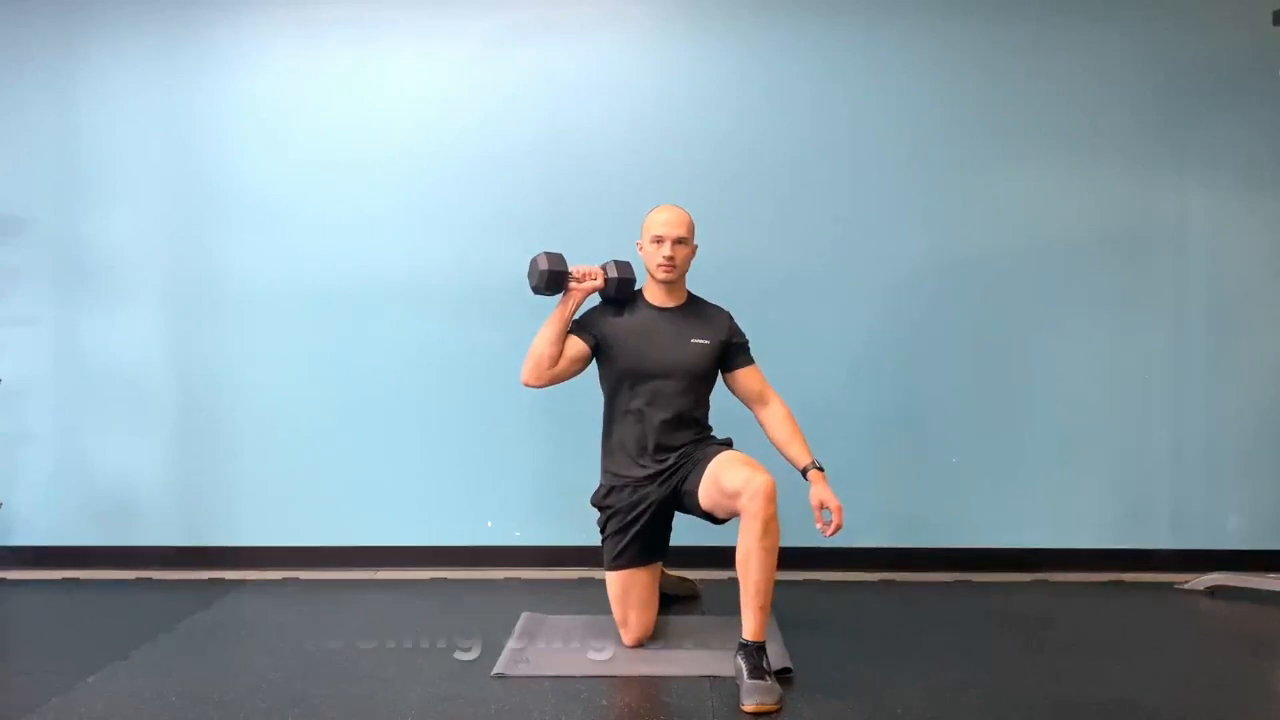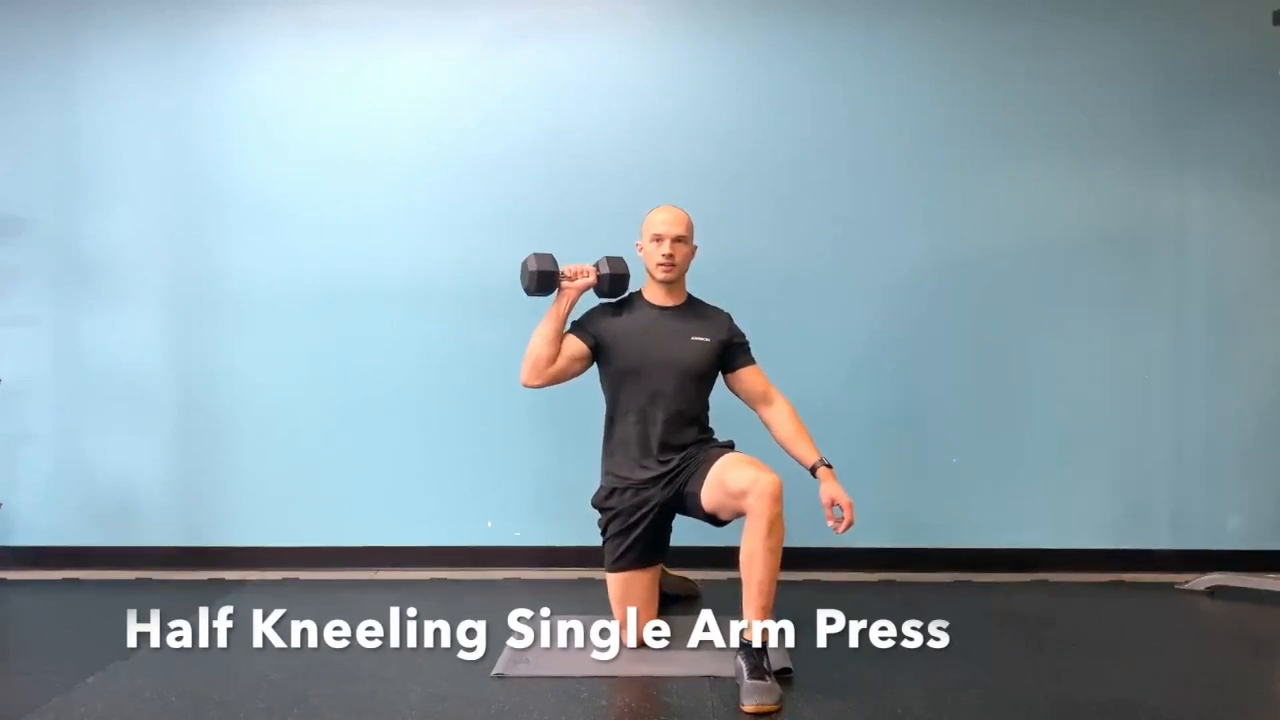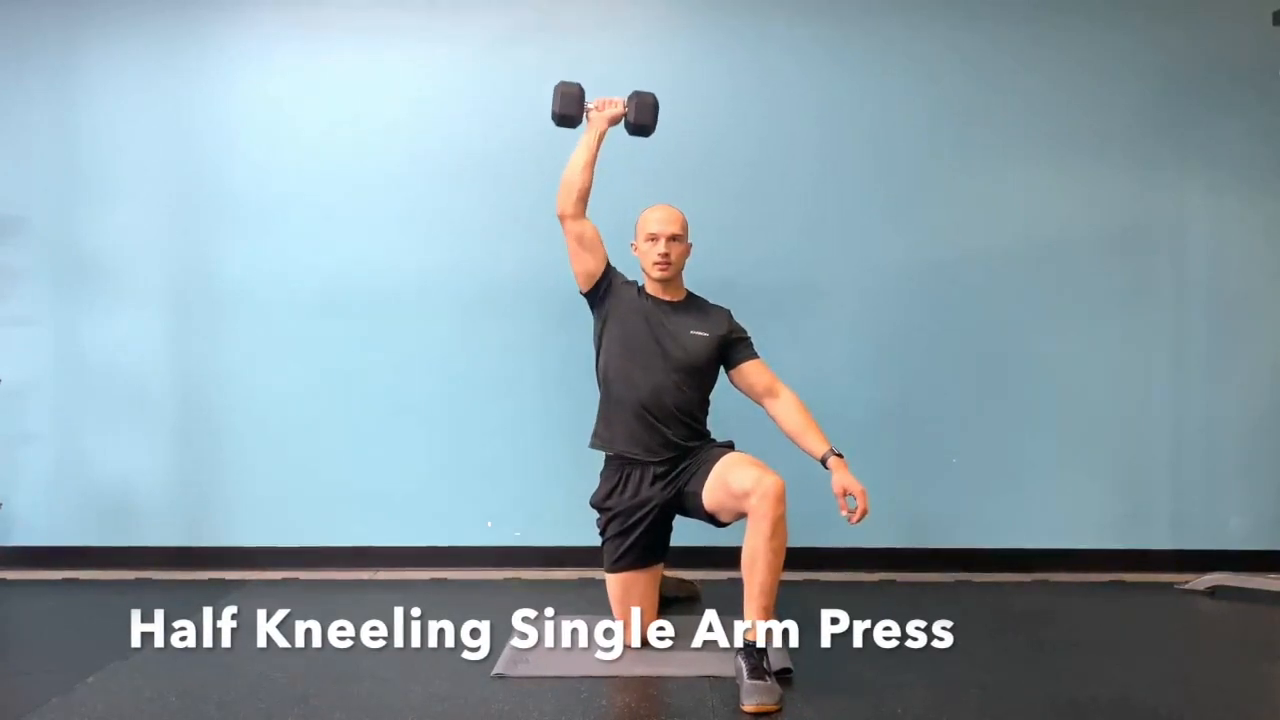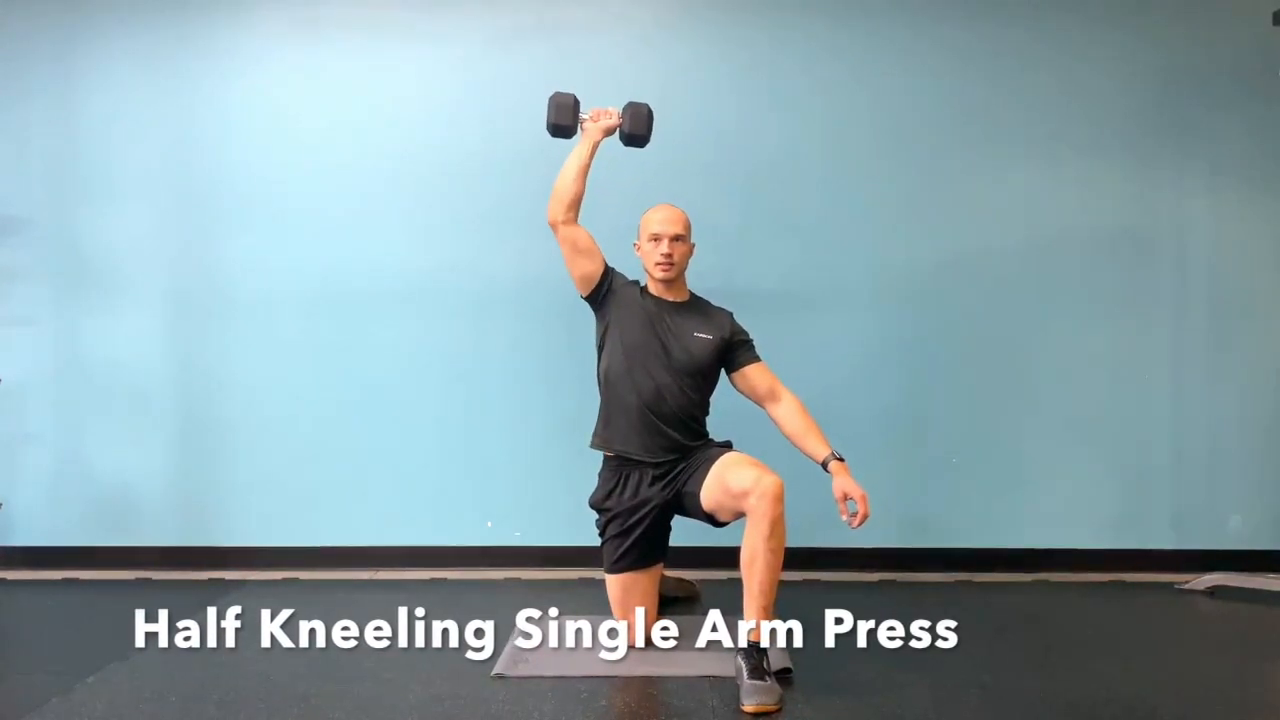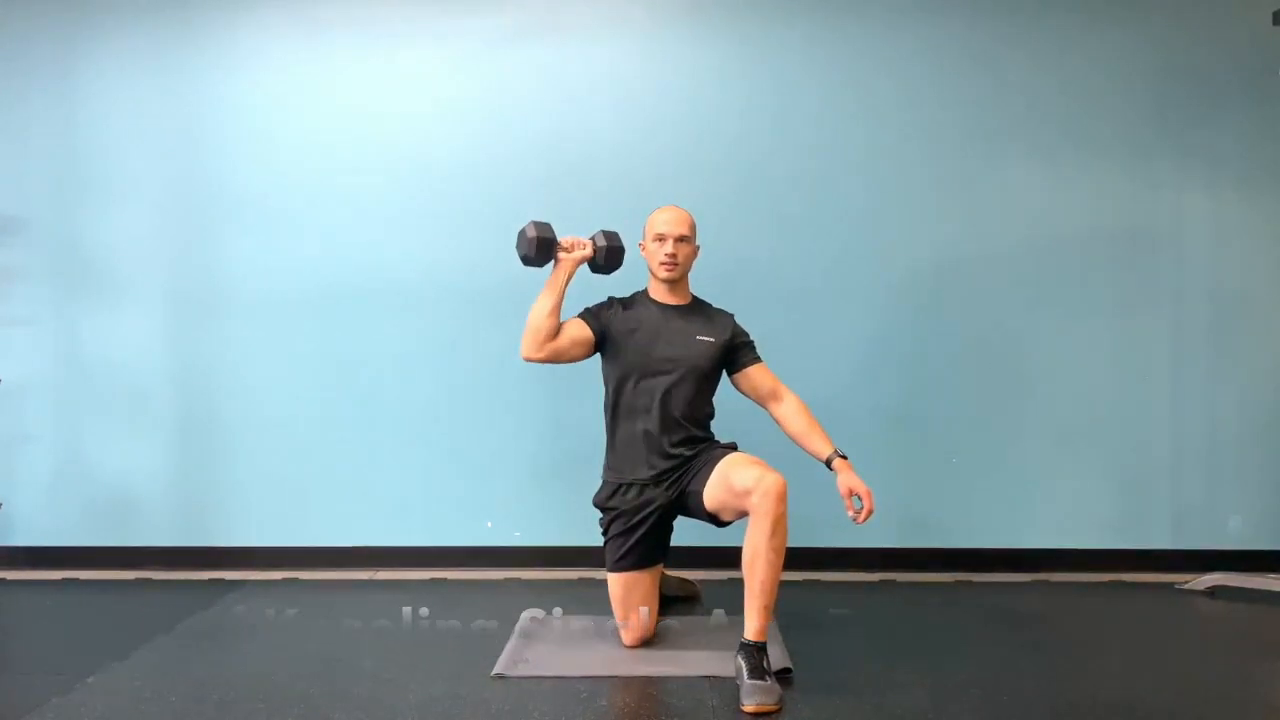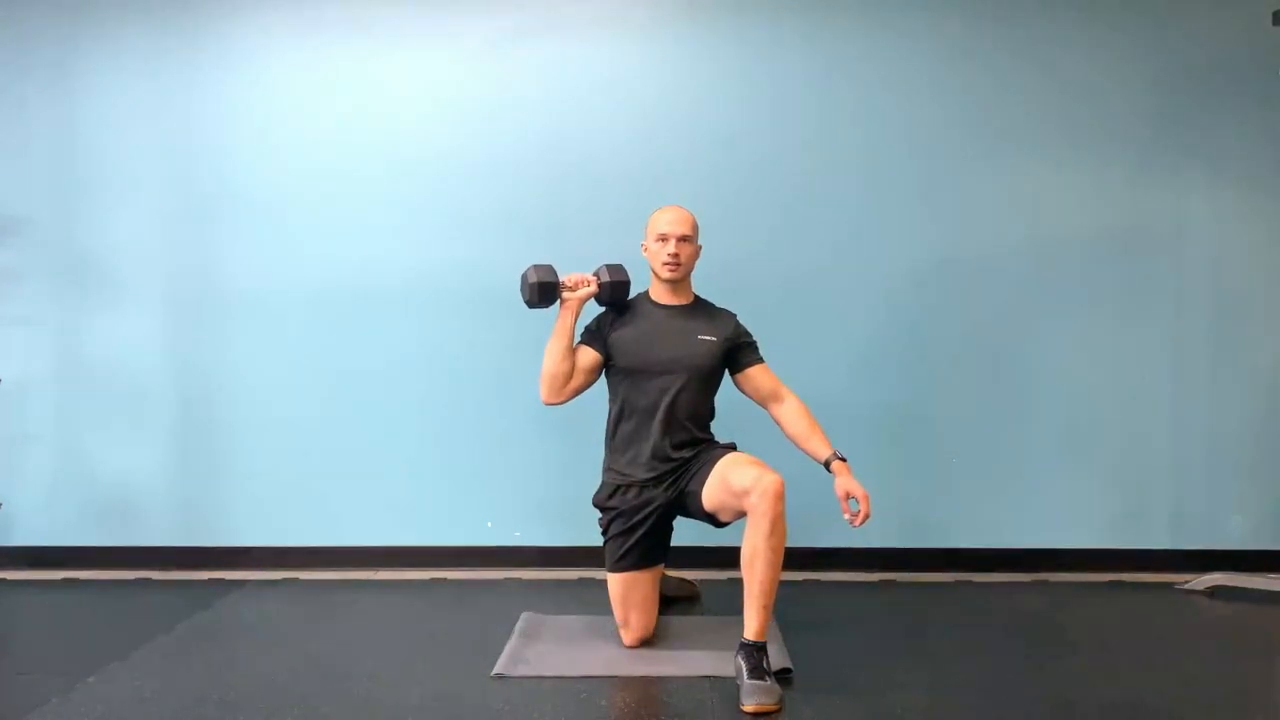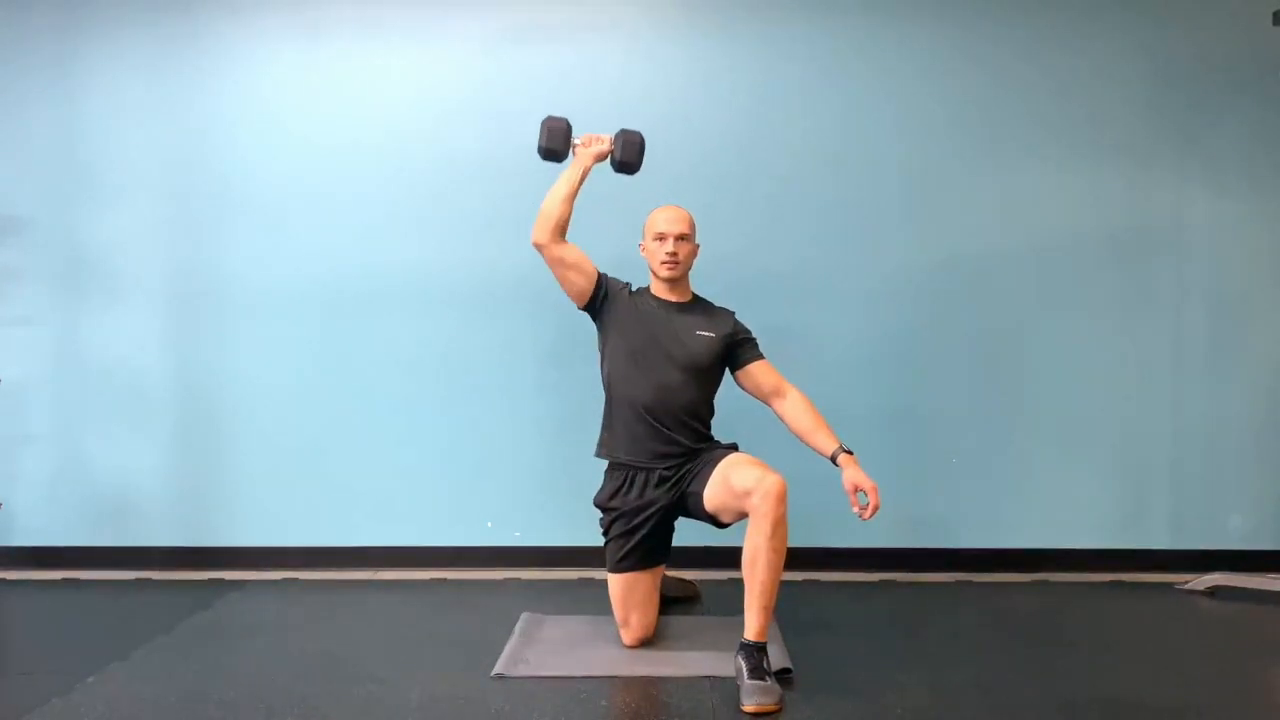
dt=0.7s
person 1, frame 1
left shoulder: (717, 324)
right shoulder: (607, 318)
left elbow: (765, 402)
right elbow: (535, 375)
left wrist: (814, 473)
right wrist: (569, 301)
left hip: (694, 460)
right hip: (629, 480)
left knee: (759, 488)
right knee: (635, 635)
left ankle: (751, 651)
right ankle: (655, 579)
person 1, frame 2
left shoulder: (717, 325)
right shoulder: (607, 319)
left elbow: (768, 402)
right elbow: (534, 375)
left wrist: (822, 471)
right wrist: (565, 300)
left hip: (695, 462)
right hip: (630, 482)
left knee: (764, 487)
right knee: (634, 635)
left ankle: (753, 650)
right ankle: (655, 578)
person 1, frame 3
left shoulder: (716, 322)
right shoulder: (611, 298)
left elbow: (773, 394)
right elbow: (571, 213)
left wrist: (833, 460)
right wrist: (597, 129)
left hip: (695, 463)
right hip: (627, 476)
left knee: (768, 489)
right knee: (635, 634)
left ankle: (752, 651)
right ankle: (660, 579)
person 1, frame 4
left shoulder: (719, 324)
right shoulder: (613, 298)
left elbow: (774, 397)
right elbow: (562, 218)
left wrist: (834, 463)
right wrist: (592, 138)
left hip: (693, 463)
right hip: (627, 477)
left knee: (766, 488)
right knee: (635, 635)
left ankle: (752, 651)
right ankle: (657, 578)
person 1, frame 5
left shoulder: (720, 326)
right shoulder: (613, 316)
left elbow: (778, 398)
right elbow: (535, 349)
left wrist: (838, 462)
right wrist: (562, 272)
left hip: (698, 465)
right hip: (631, 481)
left knee: (769, 487)
right knee: (635, 635)
left ankle: (752, 651)
right ankle: (654, 580)
person 1, frame 6
left shoulder: (722, 326)
right shoulder: (614, 321)
left elbow: (778, 399)
right elbow: (553, 392)
left wrist: (837, 464)
right wrist: (569, 311)
left hip: (697, 465)
right hip: (631, 482)
left knee: (766, 487)
right knee: (634, 635)
left ankle: (752, 651)
right ankle: (652, 578)
person 1, frame 7
left shoulder: (722, 325)
right shoulder: (613, 304)
left elbow: (782, 395)
right elbow: (546, 238)
left wrist: (842, 457)
right wrist: (583, 163)
left hip: (697, 466)
right hip: (631, 480)
left knee: (770, 488)
right knee: (635, 634)
left ankle: (752, 651)
right ankle: (656, 575)
